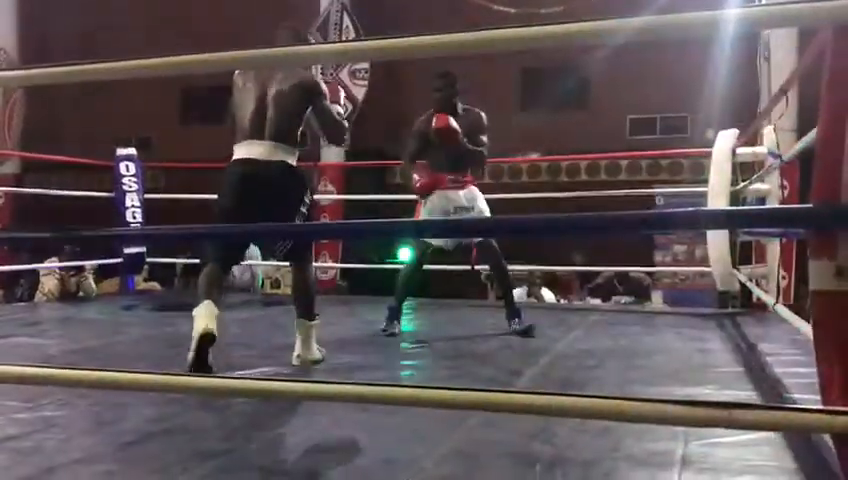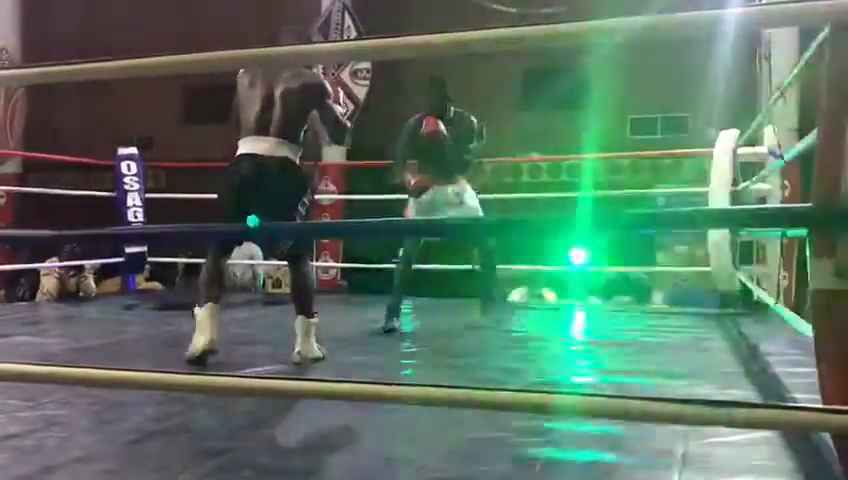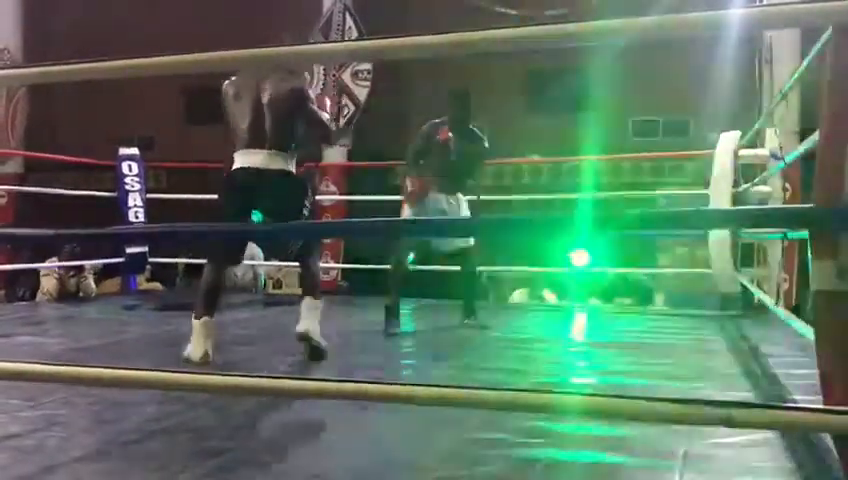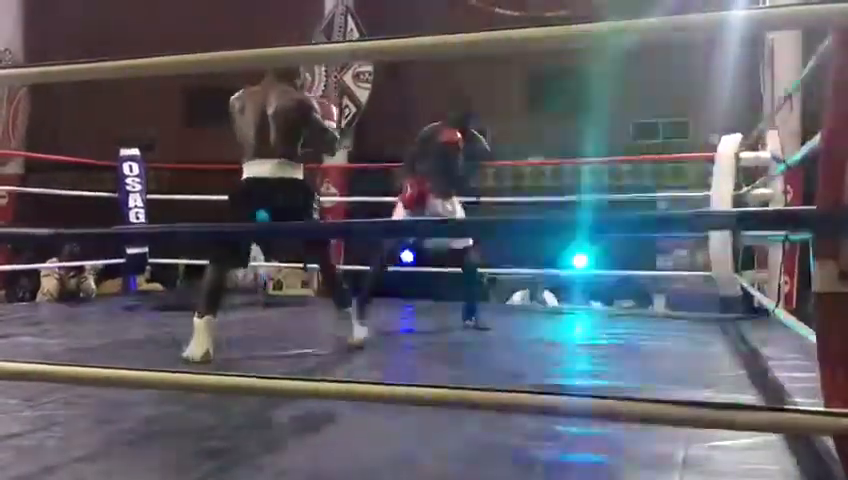
dt=0.2s
person 1, frame 1
left shoulder: (242, 75)
right shoulder: (307, 81)
right elbow: (338, 136)
right wrist: (335, 104)
left hip: (241, 170)
right hip: (280, 173)
left knee: (218, 259)
right knee: (301, 258)
left ankle: (206, 323)
right ankle: (306, 346)
person 1, frame 2
left shoulder: (247, 74)
right shoulder: (312, 82)
right elbow: (340, 135)
right wrist: (335, 105)
left hip: (244, 163)
right hip: (282, 171)
left knee: (218, 249)
right knee: (299, 255)
left ankle: (205, 333)
right ankle: (306, 343)
person 1, frame 3
left shoulder: (231, 87)
right shoulder: (294, 88)
right elbow: (324, 136)
right wrist: (319, 112)
left hip: (241, 176)
right hip: (280, 178)
left knee: (218, 259)
right knee: (308, 250)
left ankle: (200, 343)
right ankle: (309, 322)
person 1, frame 4
left shoulder: (238, 100)
right shoulder: (299, 100)
right elbow: (330, 146)
right wrist: (329, 120)
left hip: (251, 186)
right hip: (290, 187)
left knee: (220, 261)
right knee: (323, 254)
left ankle: (201, 341)
right ankle: (348, 328)
person 2, frame 1
left shoulder: (475, 118)
right shoulder: (425, 123)
left elbow: (480, 158)
right elbow: (408, 161)
left wrist: (458, 141)
right wrist: (415, 179)
left hip: (466, 192)
right hip: (435, 194)
left knee: (491, 251)
right knee: (418, 254)
left ankle: (513, 317)
right ankle: (393, 316)
person 2, frame 2
left shoulder: (466, 122)
right shoulder: (416, 124)
left elbow: (466, 163)
right elbow: (400, 159)
left wrist: (445, 143)
right wrist: (409, 178)
left hip: (457, 187)
right hip: (425, 190)
left knee: (484, 243)
right knee: (409, 250)
left ankle: (488, 302)
right ankle: (392, 313)
person 2, frame 3
left shoulder: (477, 142)
right shoulder: (432, 130)
left elbow: (464, 181)
right elbow: (412, 161)
left wrist: (452, 155)
right wrist: (411, 183)
left hip: (452, 198)
right hip: (423, 195)
left knee: (468, 256)
right knee: (403, 249)
left ankle: (470, 313)
right ankle: (392, 315)
person 2, frame 4
left shoulder: (477, 146)
right shoulder: (430, 133)
left elbow: (463, 182)
right elbow: (408, 163)
left wrist: (457, 154)
right wrist: (408, 186)
left hip: (446, 202)
right hip: (417, 199)
left knee: (468, 259)
right knee: (388, 249)
left ankle: (470, 316)
right ankle: (360, 309)
